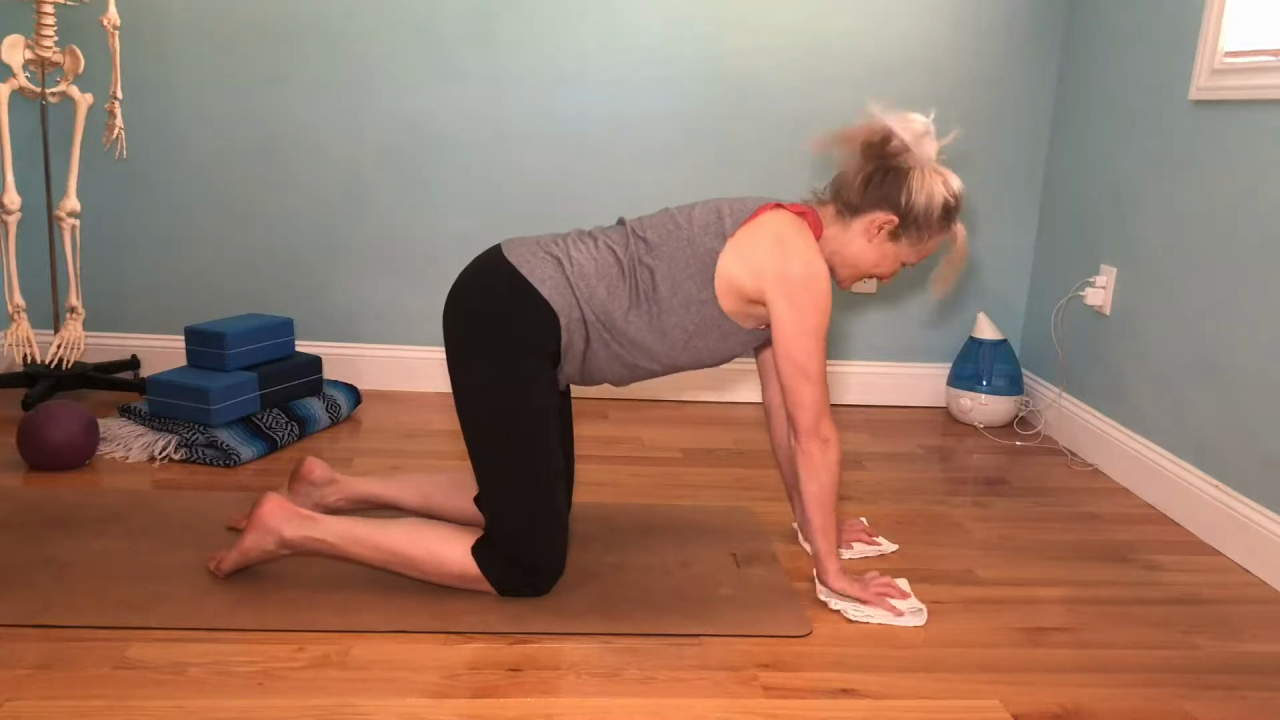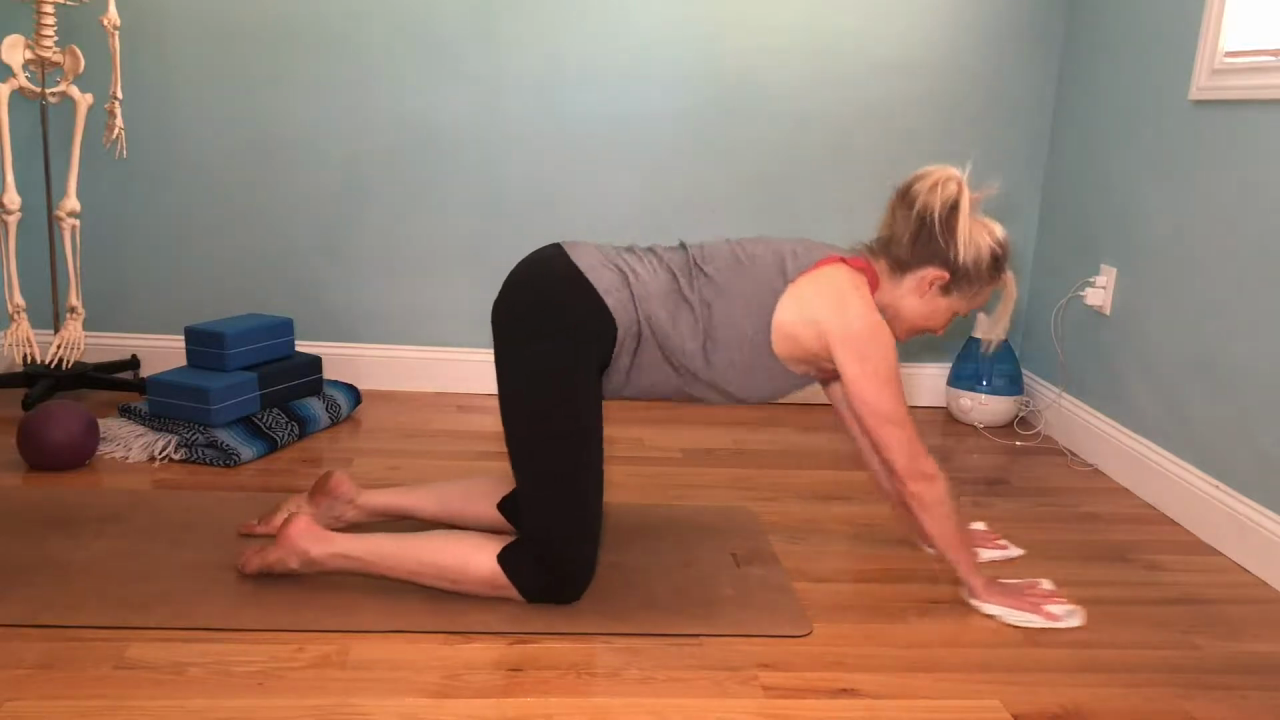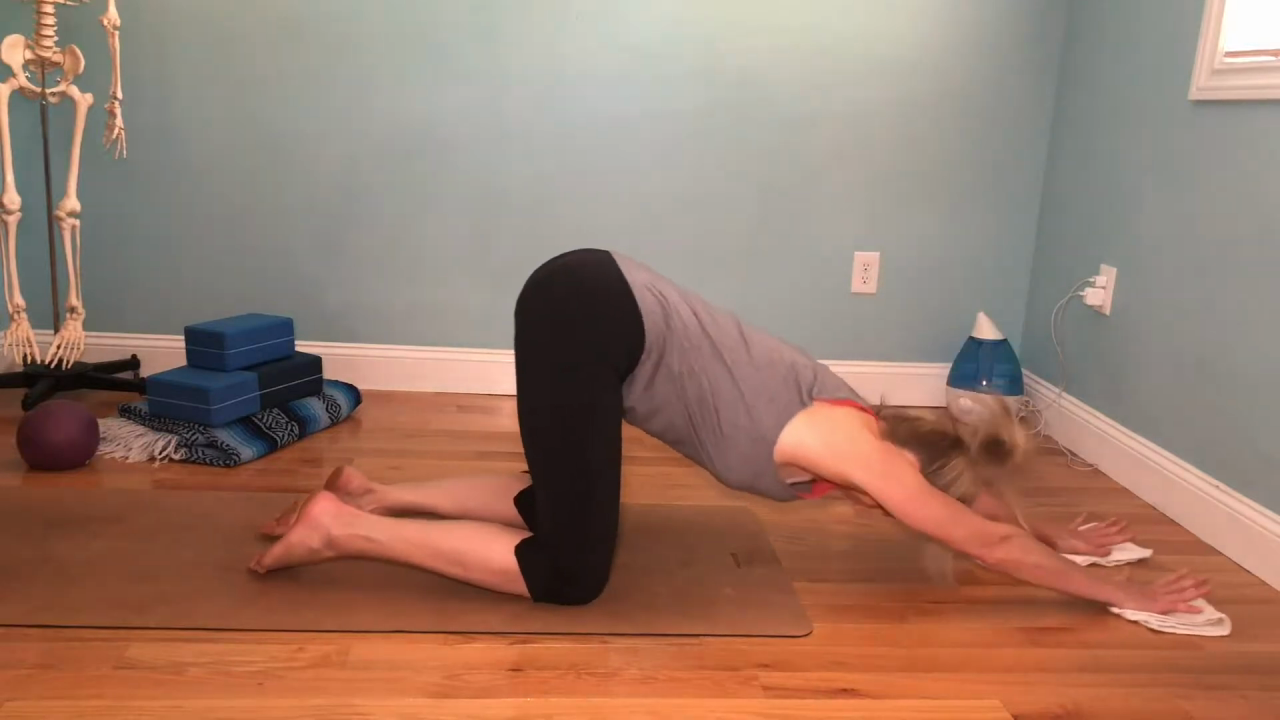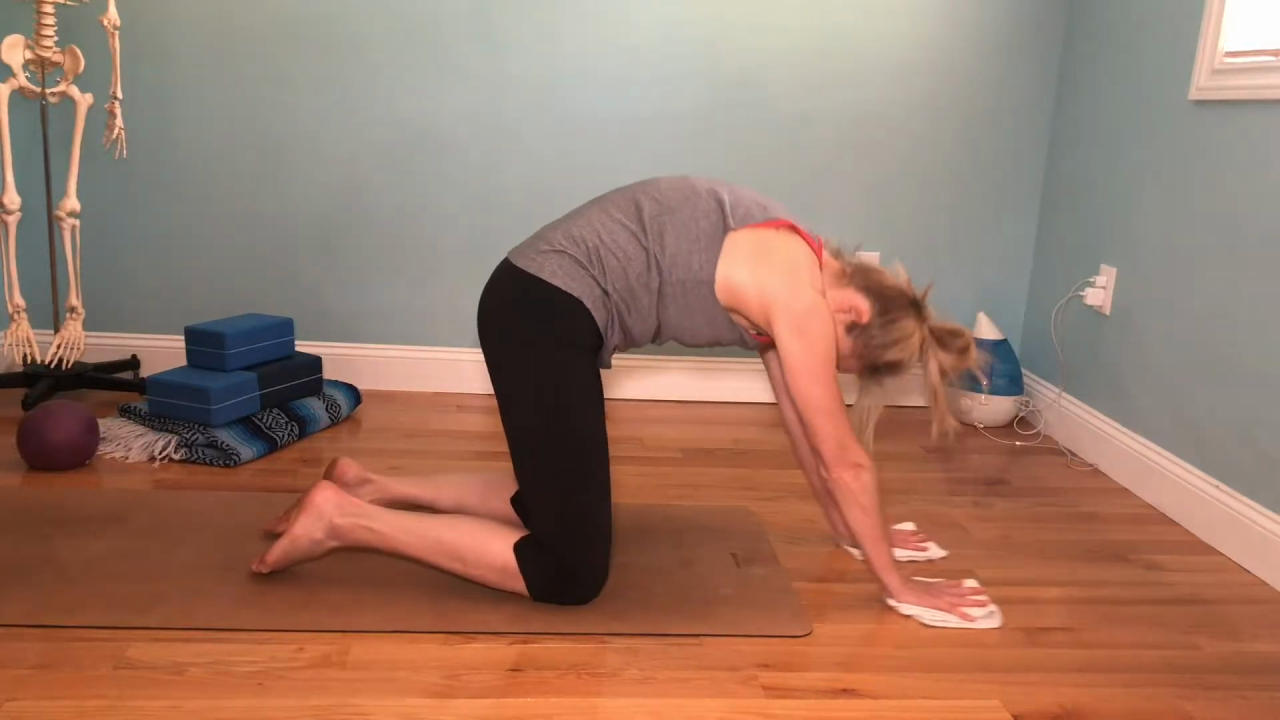
dt=0.7s
person 1, frame 1
left shoulder: (784, 243)
right shoulder: (799, 261)
left elbow: (783, 413)
right elbow: (814, 433)
left wrist: (813, 521)
right wrist: (831, 573)
left hip: (518, 304)
right hip: (509, 316)
left knee: (530, 501)
right knee: (528, 564)
left ankle: (337, 489)
right ankle: (296, 528)
person 1, frame 2
left shoulder: (848, 283)
right shoulder: (853, 314)
left elbow: (873, 441)
right elbow: (914, 471)
left wrist: (941, 533)
right wrist: (978, 582)
left hip: (559, 297)
right hip: (564, 319)
left knee: (549, 511)
right knee: (557, 571)
left ankle: (357, 500)
right ankle: (319, 548)
person 1, frame 3
left shoulder: (850, 421)
right shoulder: (853, 447)
left elbow: (977, 514)
right elbow: (986, 537)
left wrist: (1057, 538)
right wrist: (1118, 595)
left hip: (584, 299)
right hip: (586, 319)
left knee: (565, 506)
right knee: (571, 569)
left ankle: (372, 493)
right ankle: (344, 527)
person 1, frame 4
left shoulder: (786, 274)
right shoulder: (798, 289)
left elbow: (804, 432)
right elbow: (843, 455)
left wrist: (850, 526)
right wrist: (898, 584)
left hip: (539, 302)
right hip: (545, 314)
left knee: (557, 503)
right knee: (570, 571)
left ankle: (369, 485)
right ankle: (346, 519)
